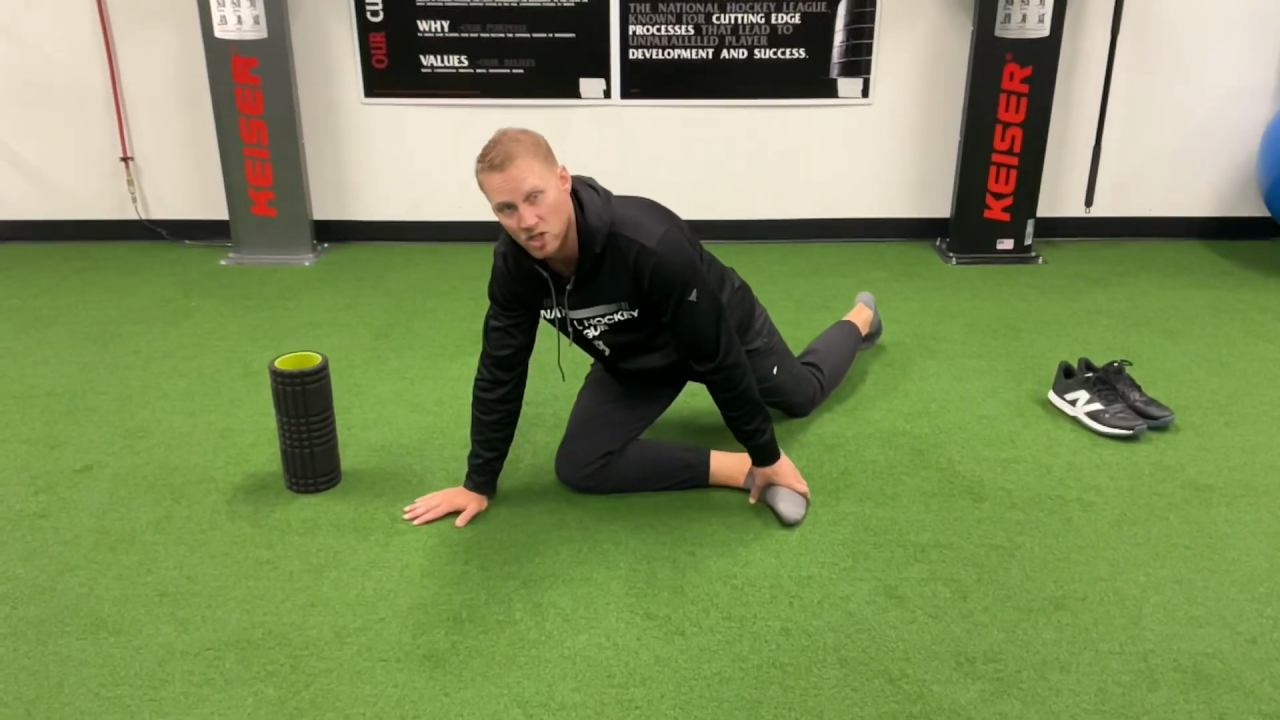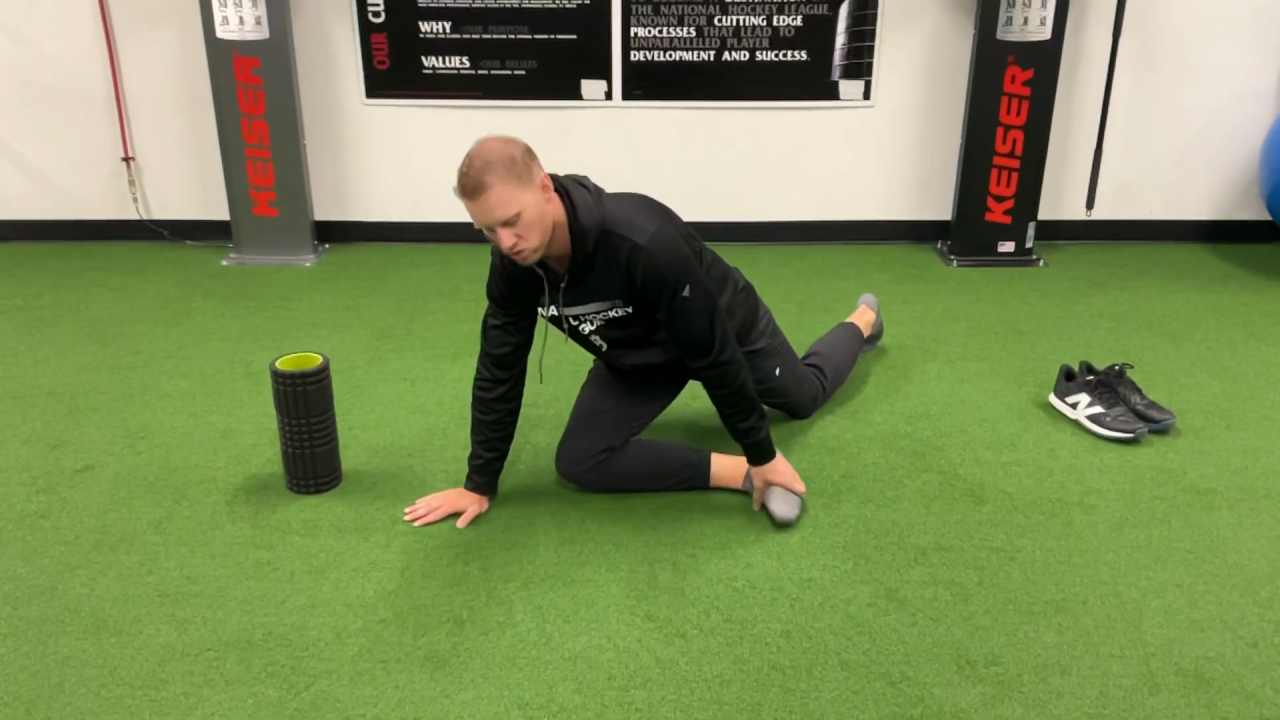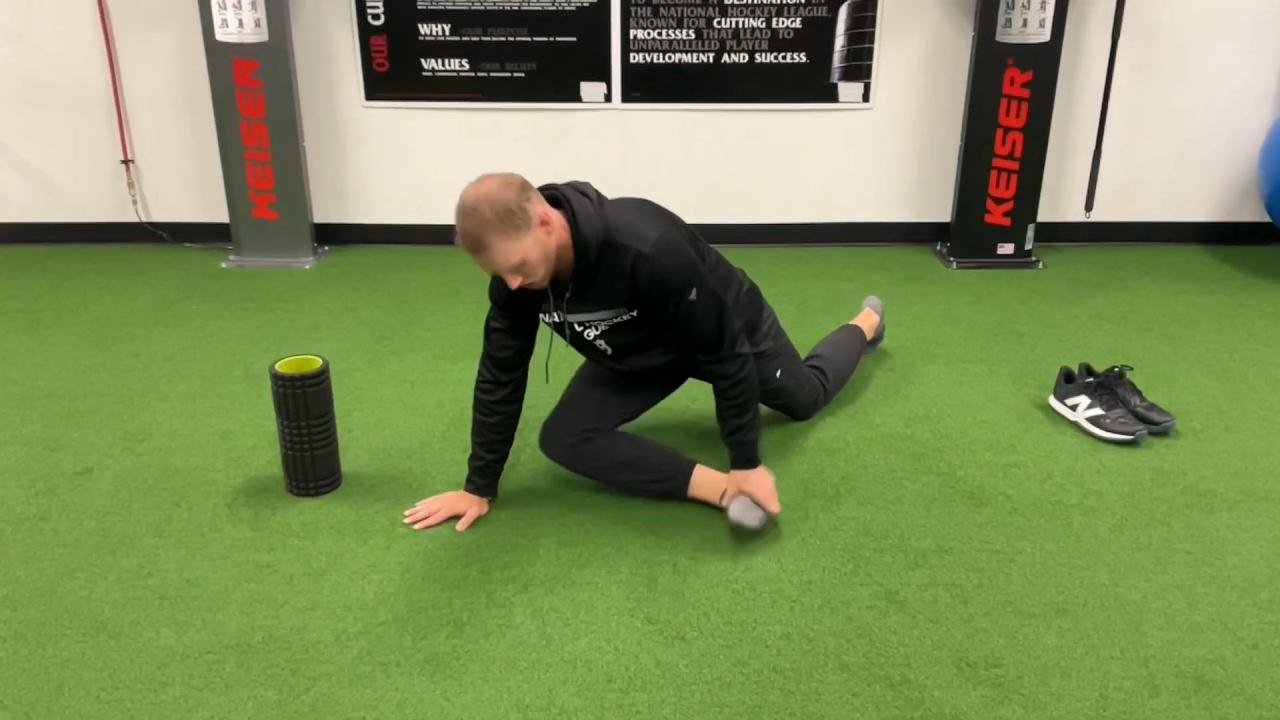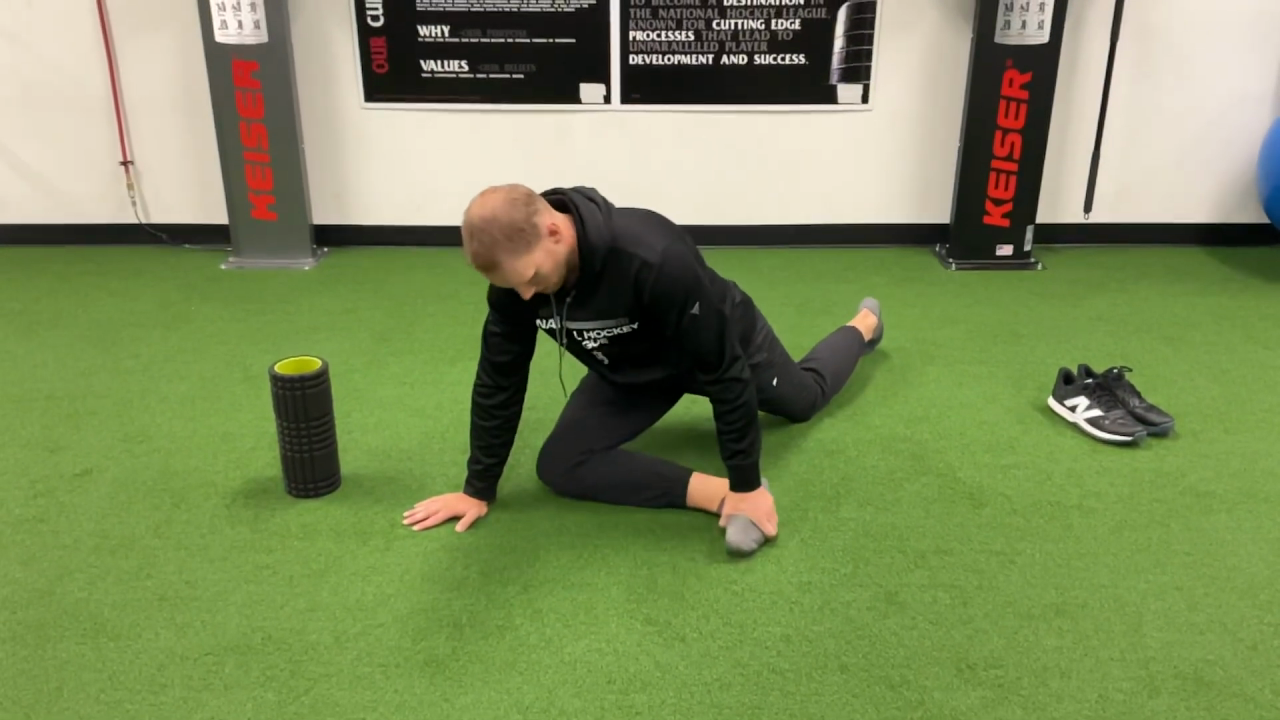
dt=0.3s
person 1, frame 1
left shoulder: (651, 244)
right shoulder: (514, 262)
left elbow: (719, 358)
right elbow: (501, 372)
left wrist: (768, 456)
right wrist: (478, 484)
left hip: (724, 328)
right hip: (633, 359)
left knee: (802, 395)
right knee: (579, 466)
left ankle: (859, 319)
right ankle: (738, 470)
person 1, frame 2
left shoulder: (643, 241)
right shoulder: (512, 264)
left elbow: (713, 354)
right elbow: (499, 370)
left wrist: (762, 455)
right wrist: (479, 484)
left hip: (727, 324)
right hip: (636, 355)
left knee: (804, 396)
right knee: (579, 461)
left ankle: (861, 321)
right ankle: (737, 474)
person 1, frame 3
left shoulder: (648, 247)
right shoulder: (515, 260)
left elbow: (726, 354)
right elbow: (502, 372)
left wrist: (746, 464)
right wrist: (479, 486)
left hip: (731, 325)
right hip: (639, 355)
left knee: (805, 398)
right knee: (563, 437)
left ankle: (865, 323)
right ankle: (705, 484)
person 1, frame 4
left shoulder: (654, 258)
right shoulder: (518, 265)
left elbow: (724, 370)
right elbow: (500, 377)
left wrist: (746, 485)
right wrist: (478, 489)
left hip: (724, 339)
right hip: (631, 368)
left knee: (804, 399)
right knee: (560, 466)
left ankle: (862, 324)
right ankle: (711, 493)
